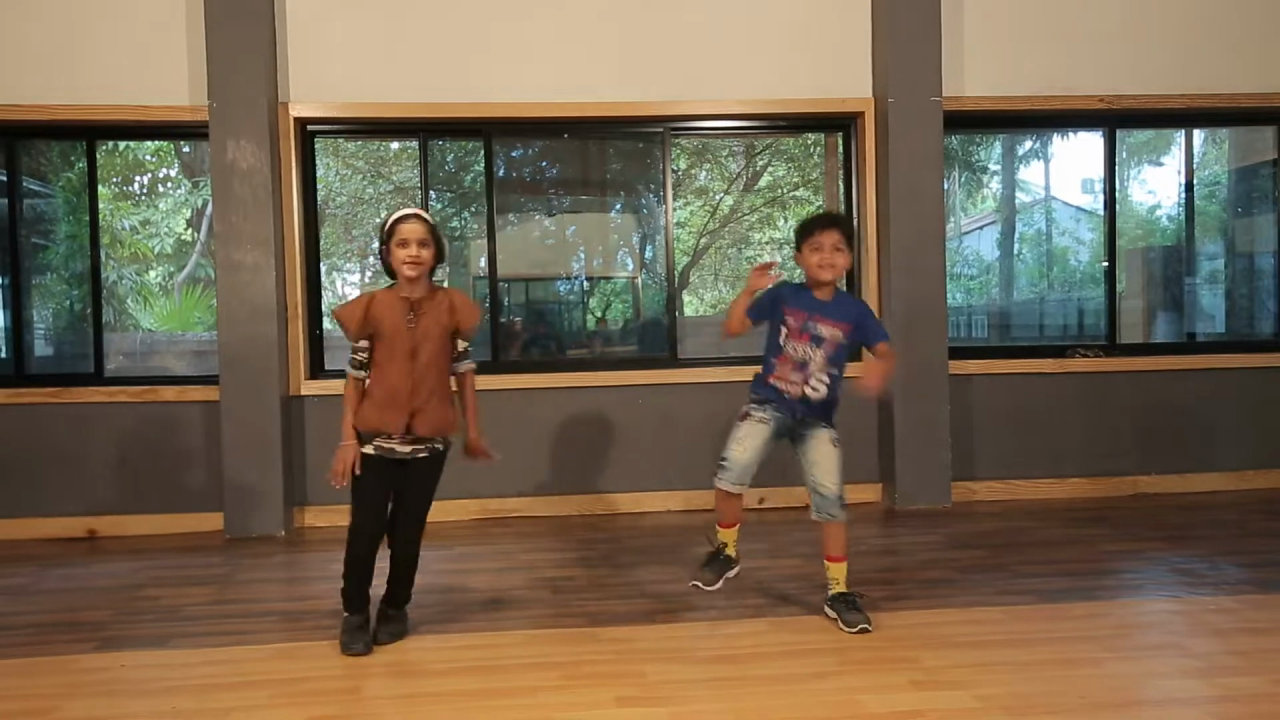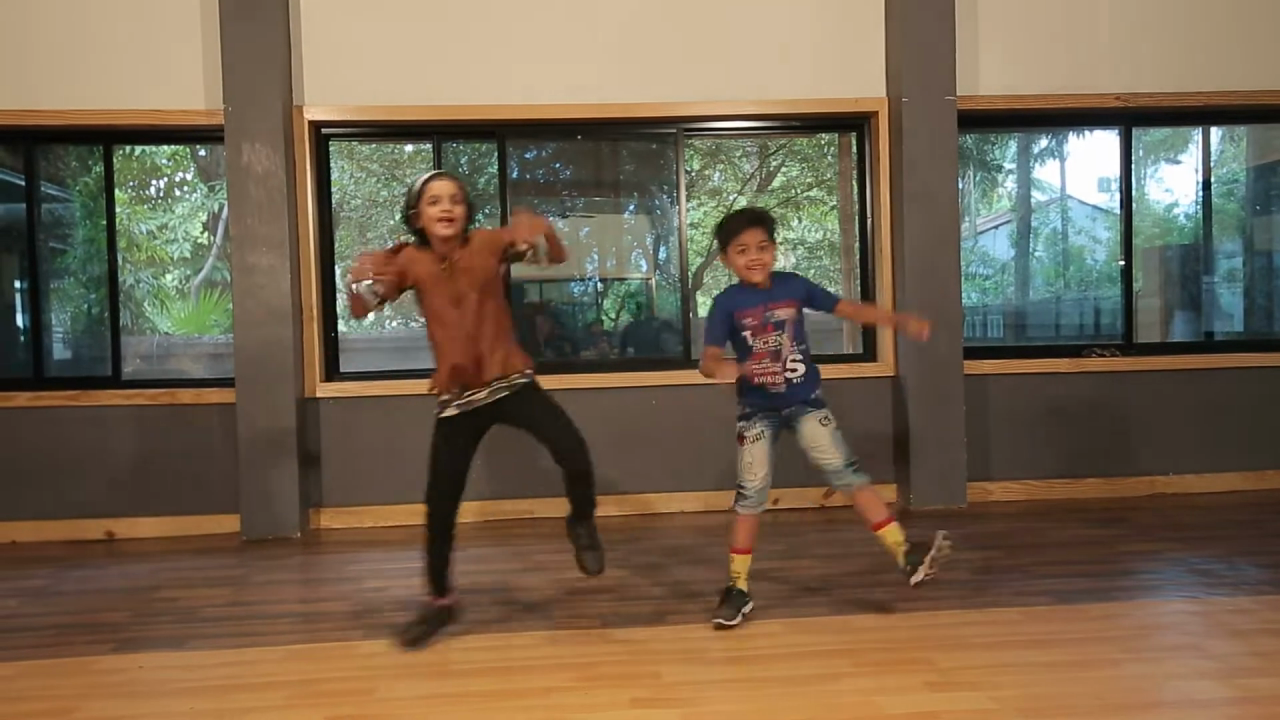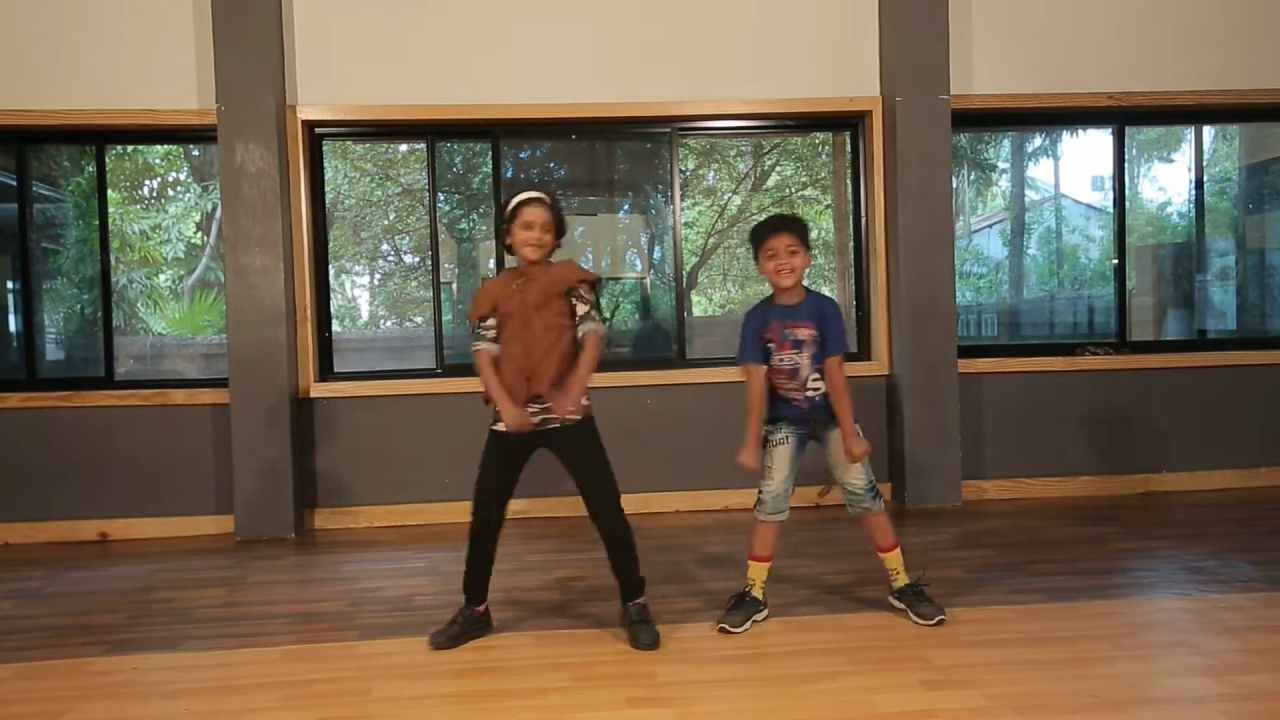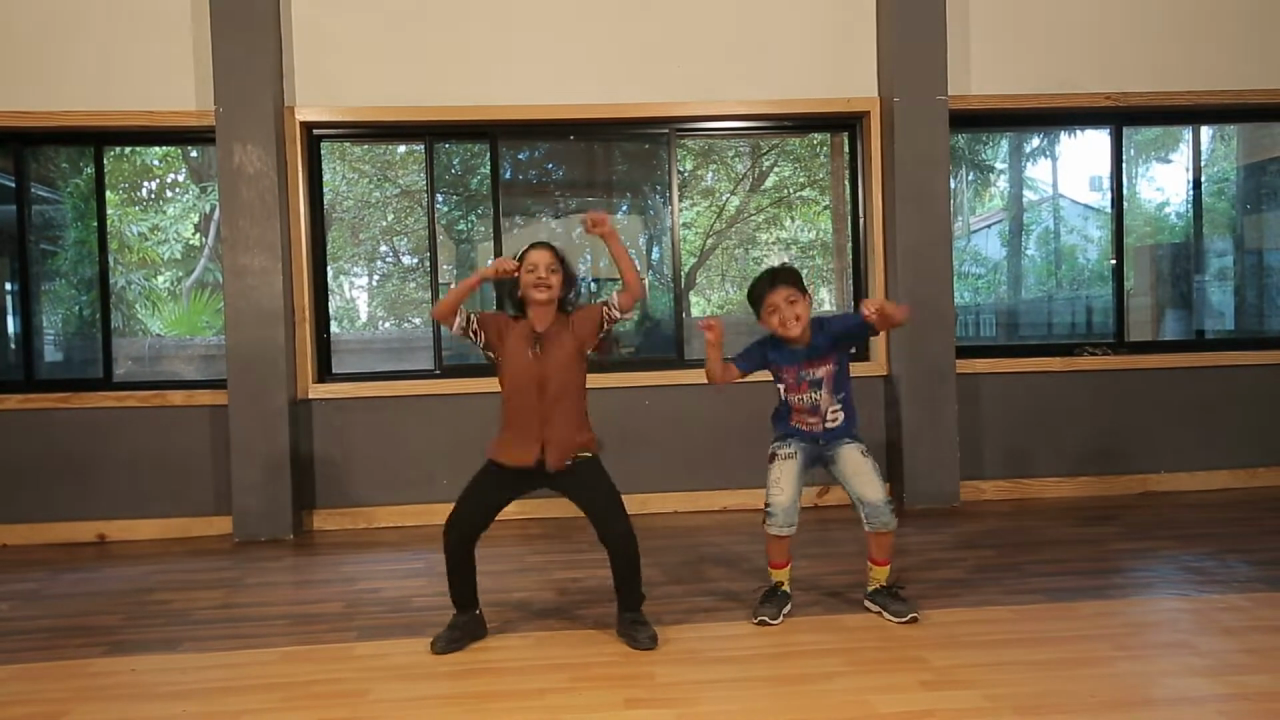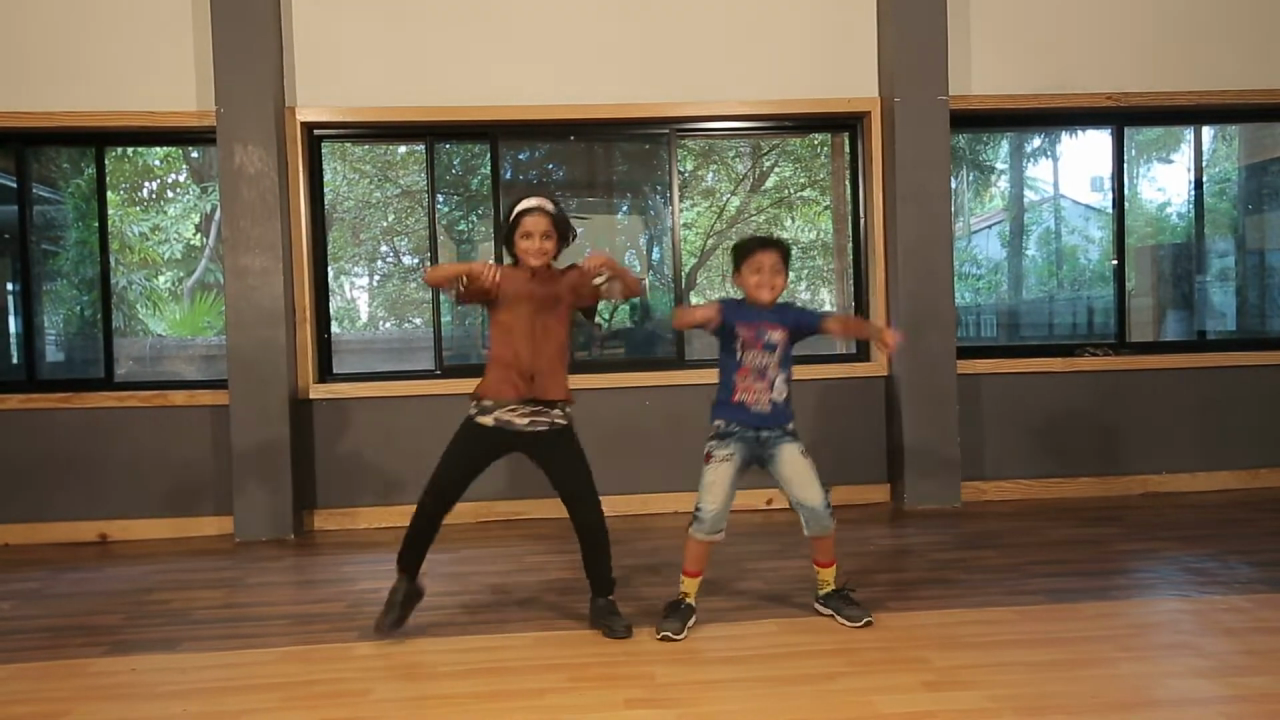
dt=1s
person 1, frame 1
left shoulder: (452, 307)
right shoulder: (370, 309)
left elbow: (463, 372)
right elbow: (354, 376)
left wrist: (472, 431)
right wrist: (347, 441)
left hip: (427, 439)
right hip: (376, 437)
left knee: (406, 530)
right knee: (365, 527)
left ankle: (395, 605)
right ankle: (355, 613)
person 1, frame 2
left shoulder: (489, 246)
right shoulder: (410, 262)
left elbow: (556, 256)
right elbow: (361, 308)
left wrist: (543, 233)
right wrist: (362, 275)
left hip: (510, 382)
right hip: (456, 395)
left knee: (574, 451)
right knee: (441, 499)
left ankle: (583, 522)
right ankle: (438, 600)
person 1, frame 3
left shoulder: (569, 277)
right shoulder: (495, 291)
left elbow: (593, 336)
right elbow: (484, 353)
left wrist: (574, 385)
right wrist: (500, 400)
left hip: (567, 412)
right hip: (513, 417)
left knee: (607, 507)
right knee: (486, 512)
left ankle: (635, 604)
right ankle: (474, 610)
person 1, frame 4
left shoulder: (583, 325)
right shoulder: (500, 332)
left elbow: (634, 294)
right elbow: (442, 316)
left wrist: (612, 239)
right wrist: (482, 276)
left hip: (573, 456)
right hip: (514, 459)
left knee: (619, 532)
right knee: (458, 530)
left ankle: (631, 614)
right ankle: (467, 617)
person 1, frame 5
left shoulder: (572, 281)
right shoulder: (495, 284)
left elbow: (632, 289)
right elbow: (431, 278)
left wrist: (610, 265)
right wrist: (472, 269)
left hip: (549, 419)
right hip: (493, 412)
left knee: (587, 512)
right knee: (434, 501)
left ankle: (603, 602)
right ankle: (406, 583)
person 2, frame 1
left shoulder: (856, 311)
right shoulder: (782, 295)
left elbow: (885, 355)
right elbow: (732, 329)
left wrist: (878, 373)
right wrist: (750, 292)
left hip: (816, 417)
right hip: (767, 403)
left knee: (829, 501)
right knee: (732, 473)
left ankle: (839, 593)
right ankle: (724, 550)
person 2, frame 2
left shoulder: (792, 284)
right shoulder: (727, 302)
left elbow: (847, 308)
right elbow: (708, 359)
left wrist: (901, 321)
right wrist: (722, 367)
left hip: (806, 402)
right hip: (757, 409)
left knee: (844, 470)
right knee: (751, 493)
left ankle: (907, 552)
right ankle: (737, 588)
person 2, frame 3
left shoulder: (825, 308)
right shoulder: (756, 318)
left elbow: (836, 372)
right elbow: (755, 381)
left wrist: (849, 431)
right wrist: (750, 441)
left hip: (832, 415)
right hip: (784, 419)
left knee: (865, 494)
right knee: (771, 501)
left ankle: (902, 585)
right ankle: (753, 594)
person 2, frame 4
left shoulder: (835, 328)
right shoulder: (764, 351)
left elbow: (897, 318)
right elbow: (720, 376)
left wrist: (882, 310)
right wrist: (713, 346)
left hip: (841, 437)
right hip: (793, 439)
left knee: (880, 511)
right knee: (780, 517)
left ankle: (879, 589)
right ankle: (777, 591)
person 2, frame 5
left shoulder: (791, 315)
right shoulder: (730, 311)
left elbow: (836, 324)
right elbow: (681, 320)
left wrist: (874, 331)
right wrist: (697, 312)
left hip: (779, 432)
right hip: (731, 431)
left knee: (817, 508)
right knee: (709, 515)
left ankle: (829, 592)
right ankle: (684, 599)
